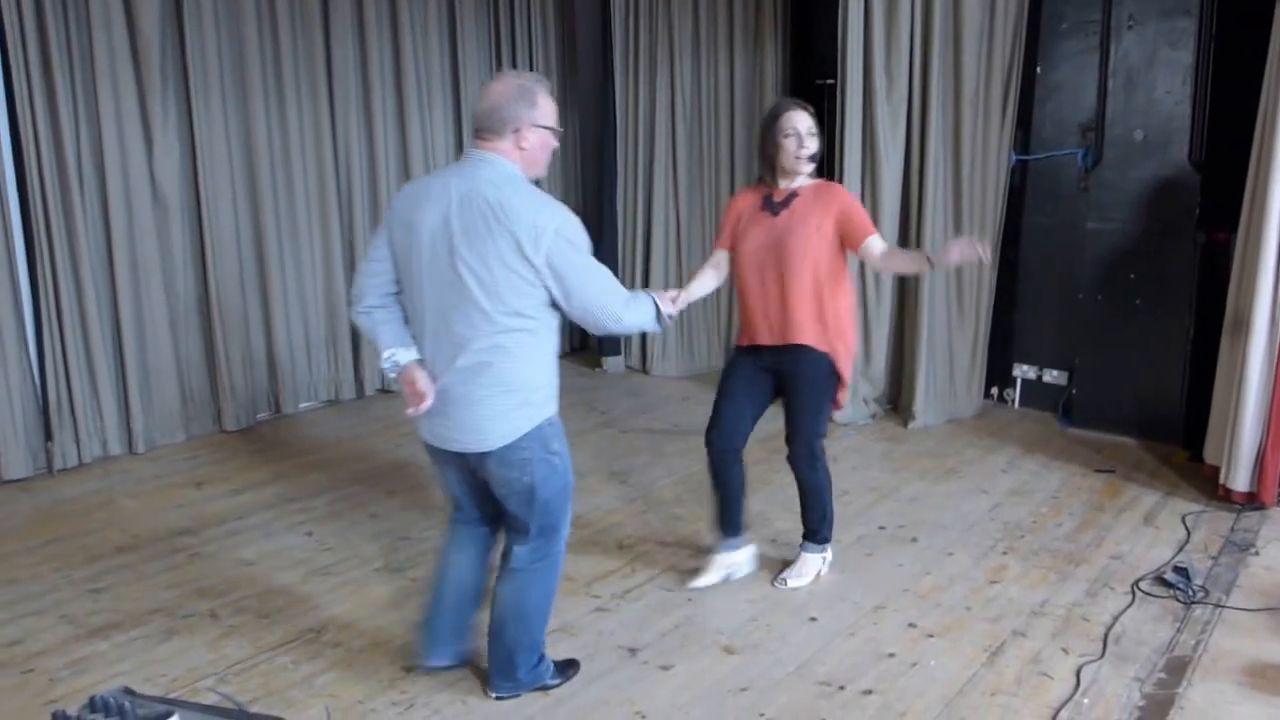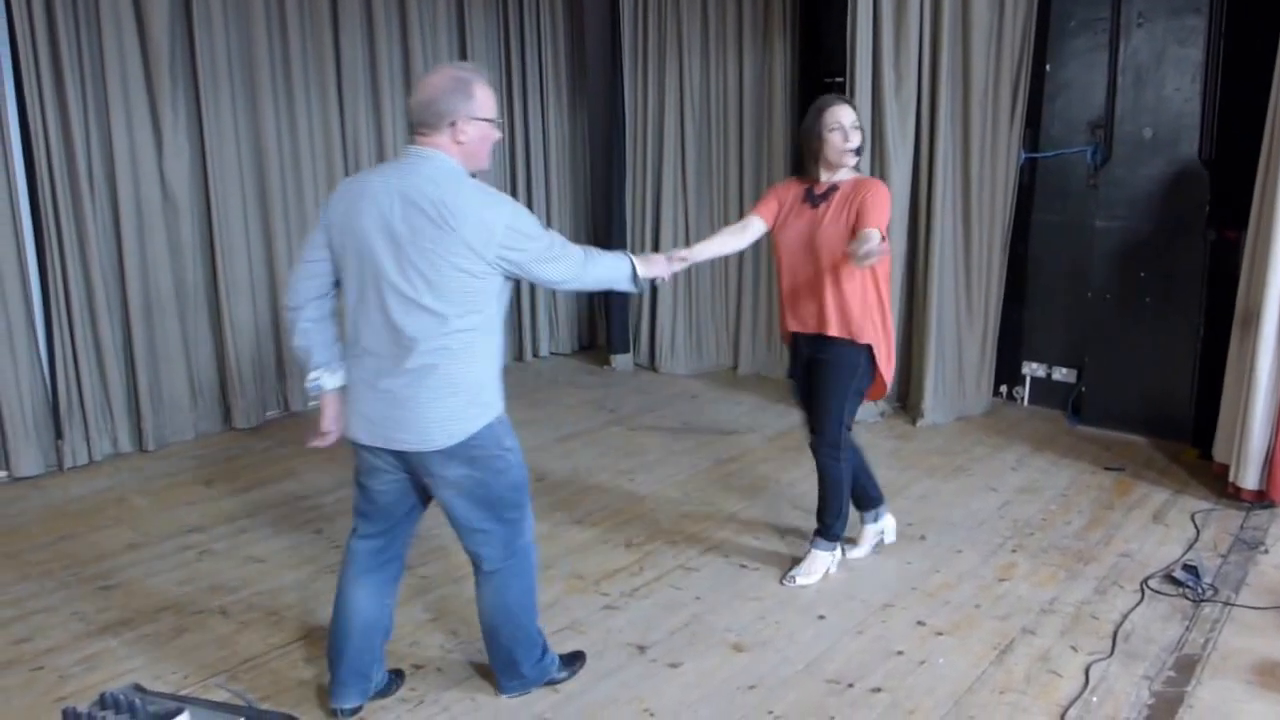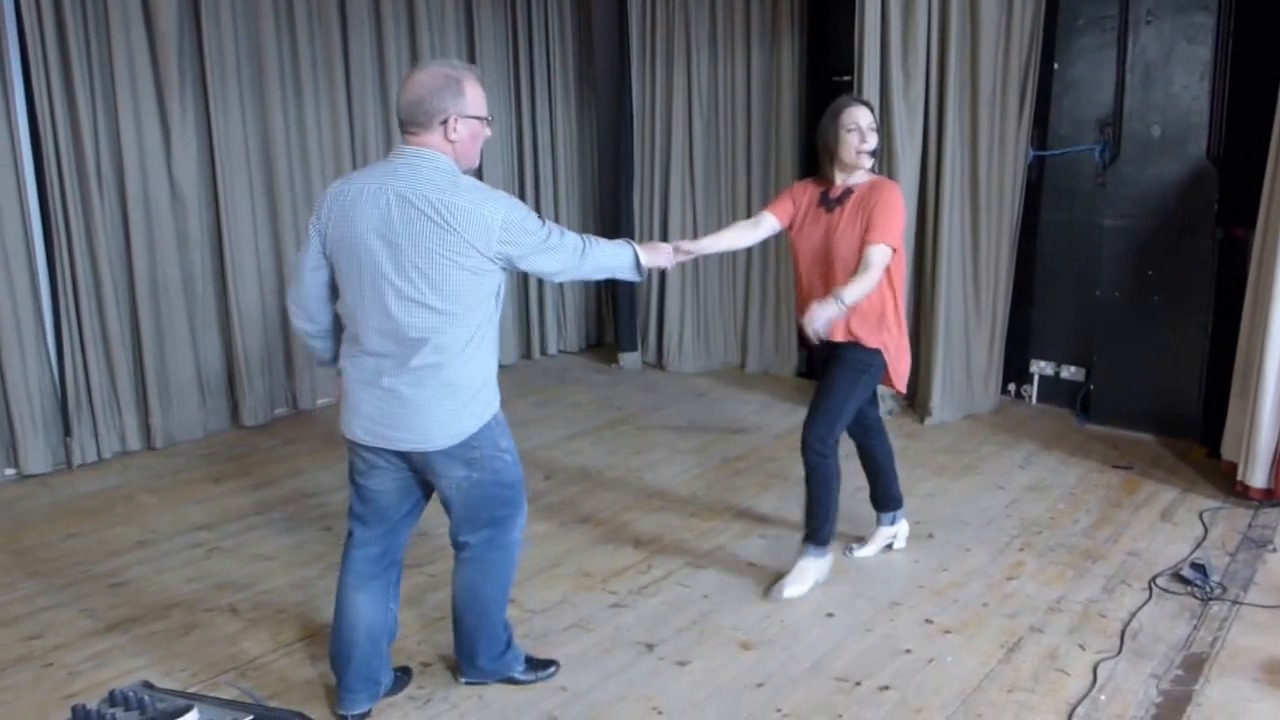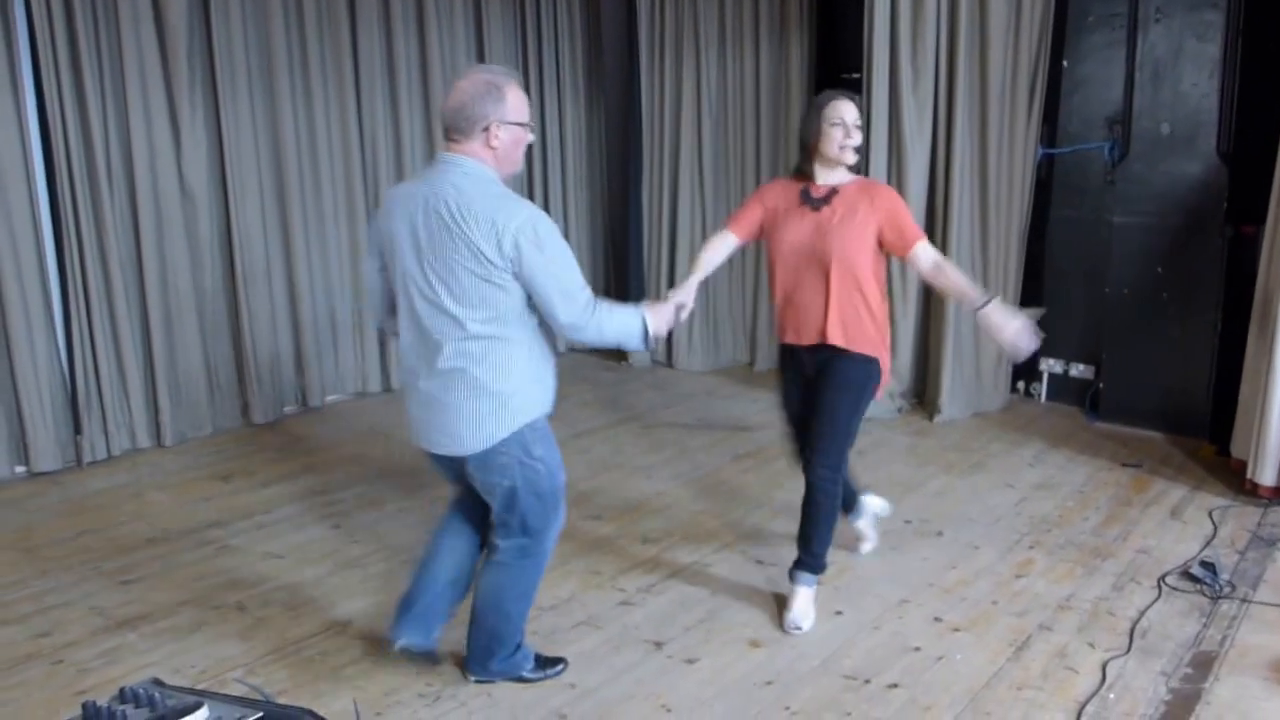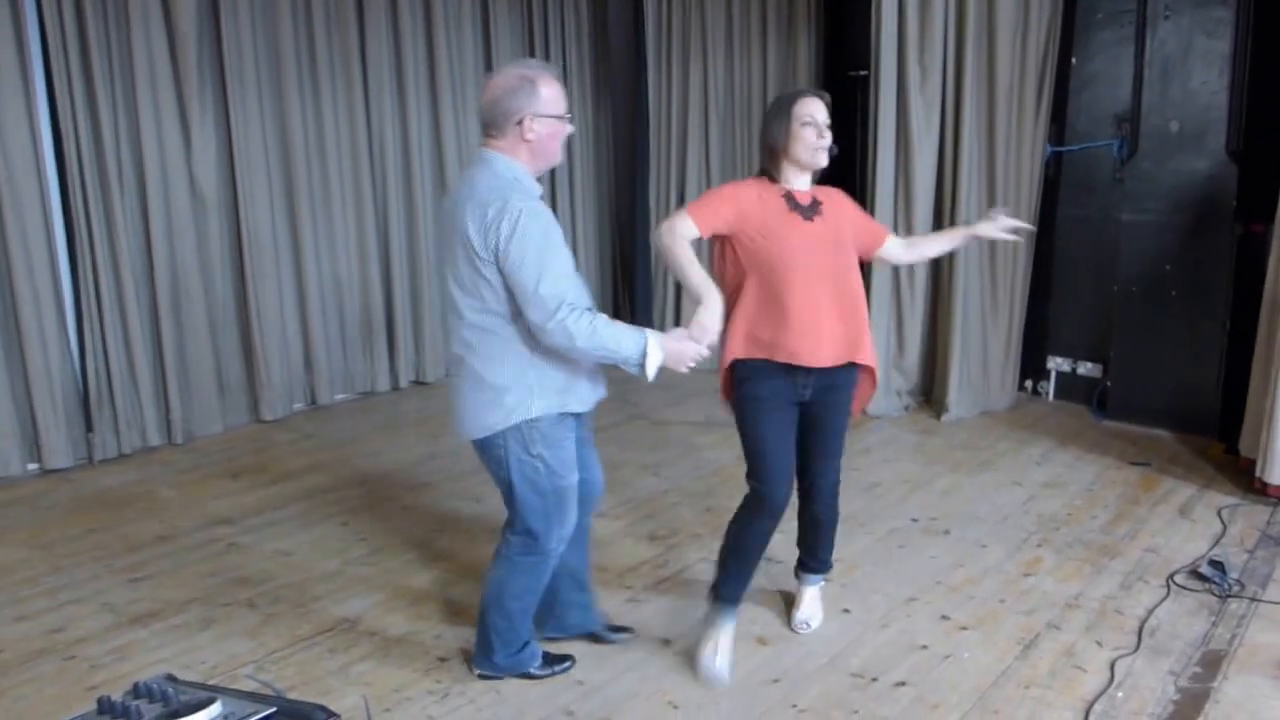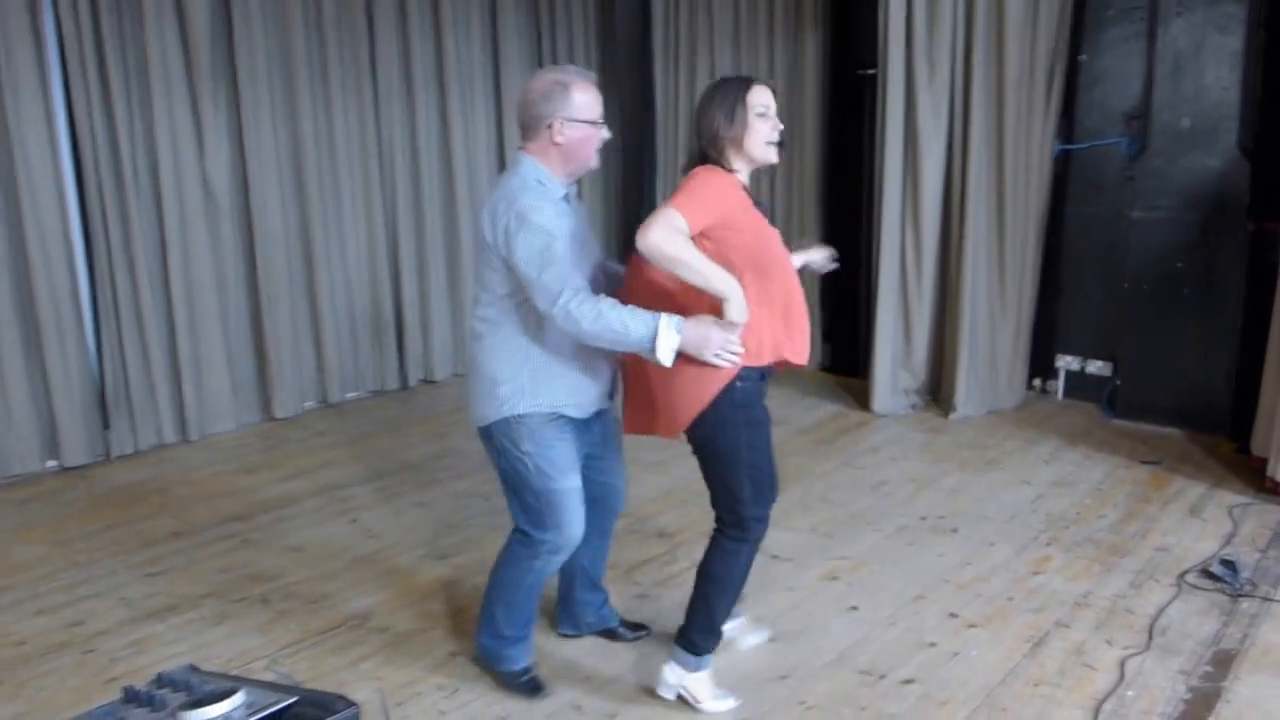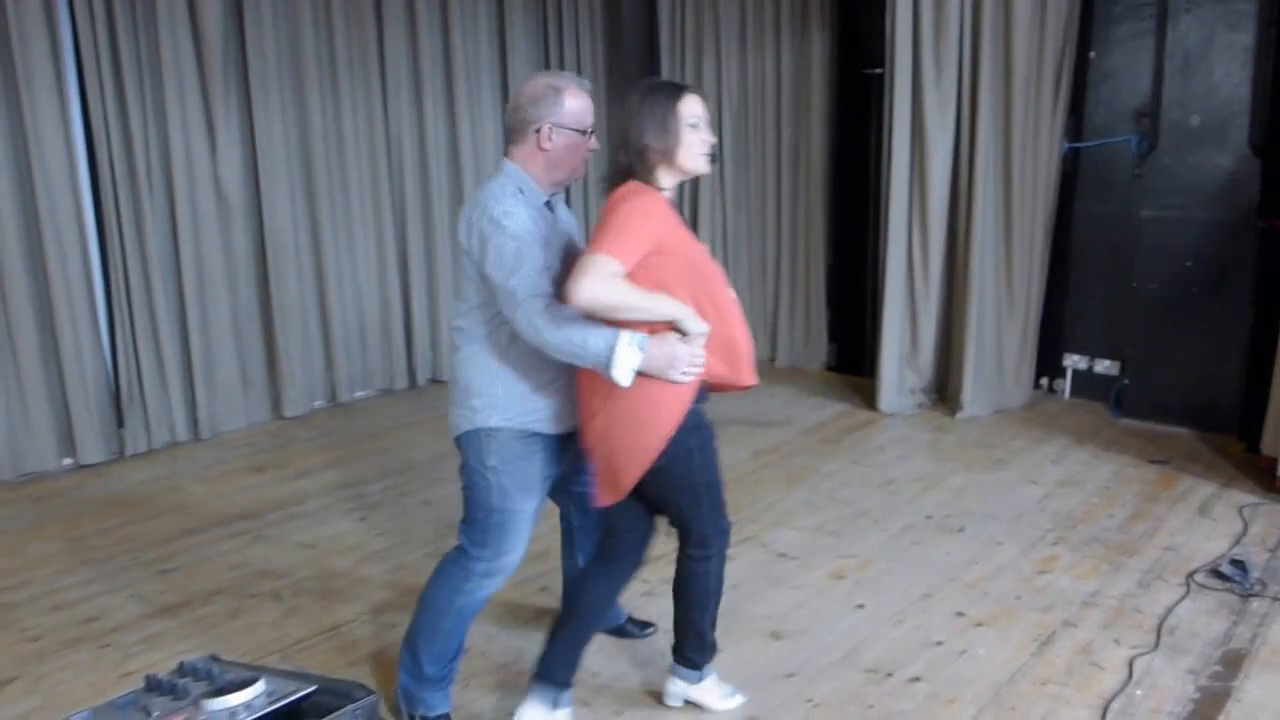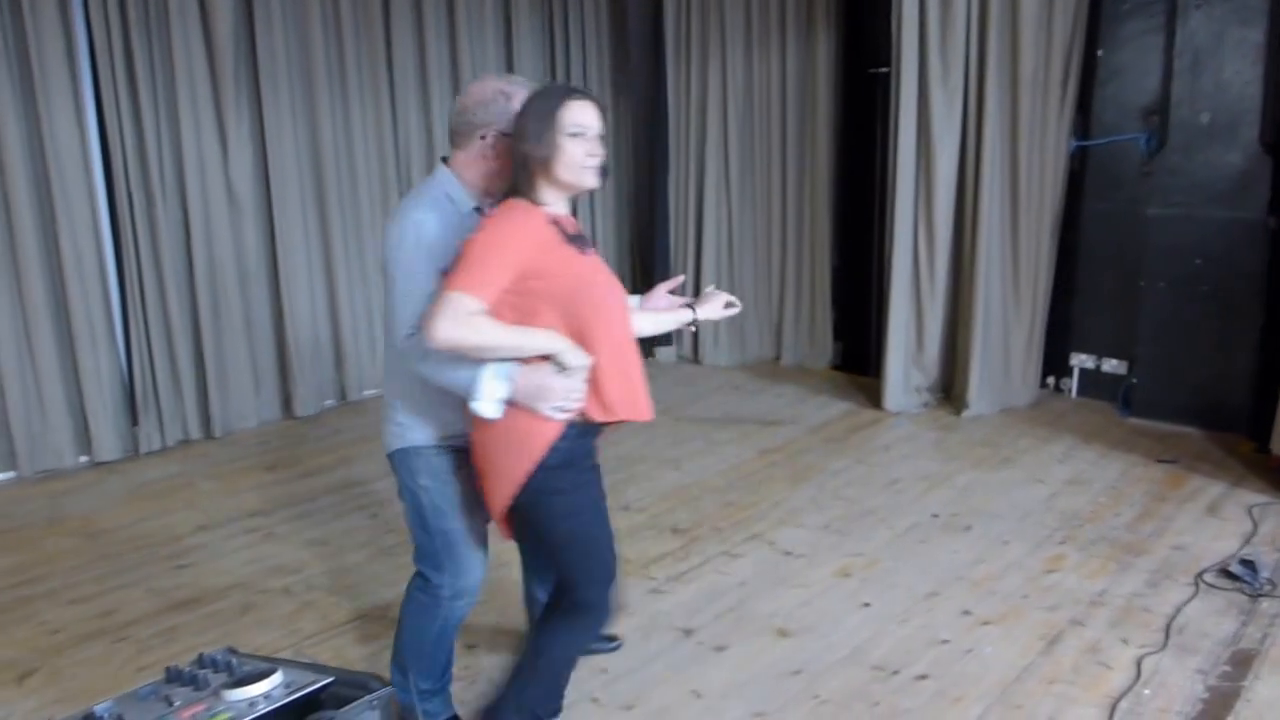
dt=0.3s
person 1, frame 1
left shoulder: (412, 198)
right shoulder: (542, 218)
left elbow: (371, 300)
right elbow: (602, 308)
left wrist: (406, 364)
right wrist: (655, 306)
left hip: (440, 416)
right hip: (515, 419)
left knee: (471, 525)
right knee: (538, 540)
left ankle: (441, 642)
right ankle: (517, 669)
person 1, frame 2
left shoulder: (349, 196)
right shoulder: (485, 211)
left elbow: (305, 301)
right elbow: (566, 265)
left wrist: (330, 383)
right wrist: (636, 267)
left hip: (379, 419)
right hip: (458, 420)
left knee: (375, 543)
right knee: (503, 541)
right ankle: (523, 665)
person 1, frame 3
left shoulder: (340, 198)
right shoulder: (482, 208)
left elbow: (309, 313)
right elbow: (568, 253)
right wrist: (639, 256)
left hip: (371, 416)
right hip: (456, 416)
left knee: (372, 546)
right knee: (491, 533)
right ankle: (486, 657)
person 1, frame 4
left shoulder: (397, 202)
right shoulder: (514, 218)
left elbow: (388, 310)
right elbow: (578, 318)
right wrist: (645, 321)
left hip: (433, 409)
right hip: (500, 414)
left knee: (474, 511)
right knee: (527, 532)
left ankle: (416, 624)
right ankle: (495, 655)
person 1, frame 5
left shoulder: (483, 188)
right shoulder: (516, 207)
right elbow: (559, 323)
left wrist: (580, 301)
right wrist: (655, 348)
left hip: (542, 393)
right hip: (519, 403)
left knee: (578, 499)
right knee: (544, 526)
left ankle: (567, 614)
right ankle: (503, 650)
person 1, frame 6
left shoulder: (553, 195)
right shoulder: (526, 205)
left elbow: (588, 276)
right elbow: (572, 309)
right wrist: (676, 332)
left hip: (577, 393)
right hip: (528, 403)
left knee: (601, 502)
right knee: (553, 526)
left ankle: (582, 611)
right ankle: (501, 643)
person 1, frame 7
left shoulder: (550, 206)
right shoulder: (502, 211)
right elbow: (537, 320)
right wrist: (638, 351)
left hip: (560, 408)
right hip: (507, 416)
left knee: (596, 511)
right knee: (491, 552)
left ankle: (595, 609)
person 1, frame 8
right shoulder: (423, 222)
right elbow: (426, 342)
left wrist: (634, 307)
right wrist: (511, 383)
right hip: (437, 433)
right knee: (452, 574)
person 2, frame 1
left shoulder: (836, 199)
right shoulder: (744, 204)
left elbow: (880, 256)
right elbow: (719, 267)
left wrist: (933, 258)
right wrist: (676, 299)
left hip: (813, 346)
right hip: (756, 346)
left knee: (803, 451)
right knee: (721, 439)
left ankle: (816, 549)
right ankle: (733, 547)
person 2, frame 2
left shoulder: (870, 192)
right shoulder: (787, 194)
left elbow: (868, 242)
right elbow: (741, 235)
left wrist: (870, 246)
right wrist: (682, 256)
left hip: (851, 336)
right hip: (804, 335)
left knee: (828, 438)
right knee: (829, 436)
left ankle: (827, 545)
right ankle: (875, 515)
person 2, frame 3
left shoulder: (884, 195)
right shoulder: (805, 194)
left elbow: (874, 268)
right elbow: (757, 227)
left wrist: (836, 304)
right wrist: (693, 247)
left hip: (864, 338)
right hip: (829, 335)
left knee: (817, 437)
right knee: (862, 424)
left ankle: (816, 551)
right ankle: (891, 522)
person 2, frame 4
left shoulder: (877, 200)
right shoulder: (775, 195)
left elbow: (928, 263)
right elbow: (725, 239)
left wrist: (988, 307)
right wrist: (691, 281)
left hip: (850, 349)
right hip: (794, 347)
left knee: (825, 463)
right knee: (809, 452)
left ankle: (806, 580)
right ankle: (861, 505)
person 2, frame 5
left shoulder: (840, 205)
right shoulder: (747, 197)
left elbow: (899, 249)
right elbow: (672, 231)
left wrist: (970, 231)
right wrist: (707, 291)
left hip: (831, 368)
right hip: (765, 371)
left knee: (820, 487)
right knee: (770, 494)
left ankle: (811, 581)
right ankle: (721, 614)
person 2, frame 6
left shoulder: (733, 193)
right shoulder: (710, 184)
right elbow: (655, 238)
left wrist: (798, 258)
right wrist: (728, 288)
left hip: (736, 374)
right hip: (719, 378)
left knee: (756, 494)
right knee: (746, 516)
left ankle: (719, 615)
right ankle: (687, 664)
person 2, frame 7
left shoulder: (650, 207)
right shoulder: (639, 208)
right elbow: (588, 290)
left wrist: (698, 300)
right wrist: (682, 309)
left hip: (631, 409)
right hip: (655, 411)
left knee: (617, 552)
right knee: (706, 536)
person 2, frame 8
left shoulder: (567, 229)
right shoulder: (512, 226)
left elbow: (603, 321)
right elbow: (446, 329)
left wrist: (690, 313)
right wrist: (553, 345)
left hip: (564, 438)
right hip: (538, 443)
left knee: (580, 584)
right knee: (590, 599)
